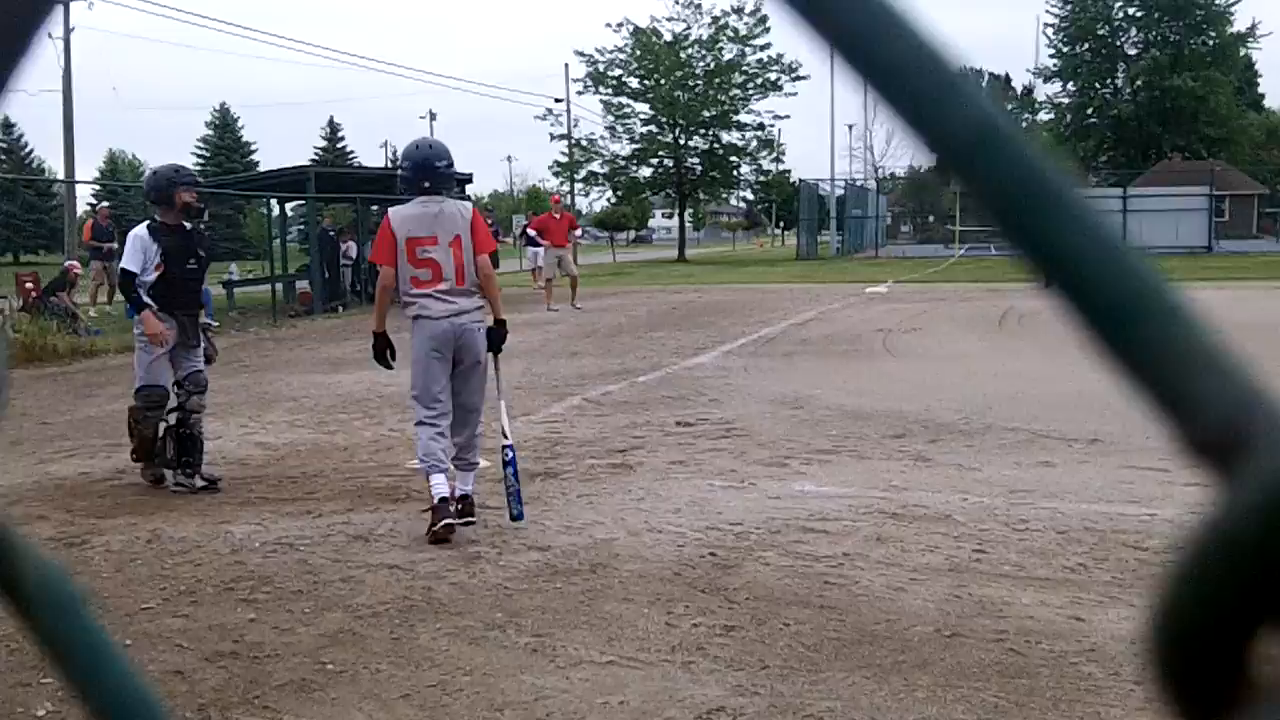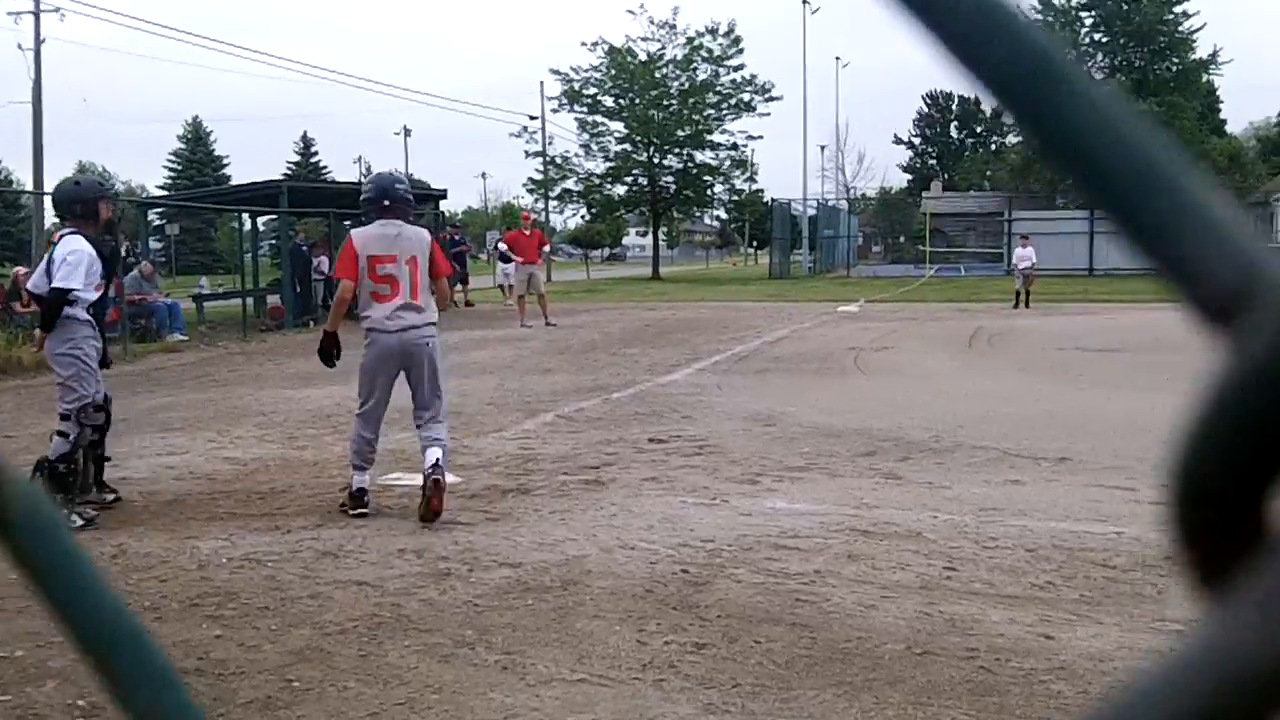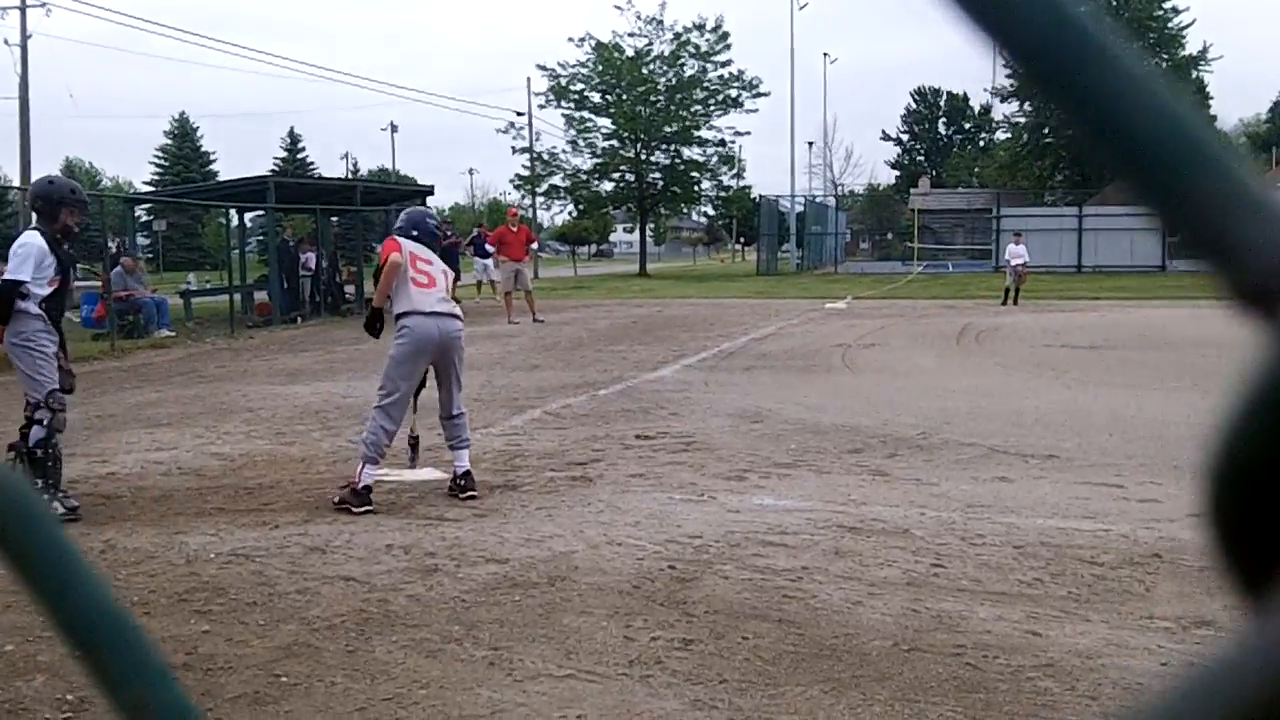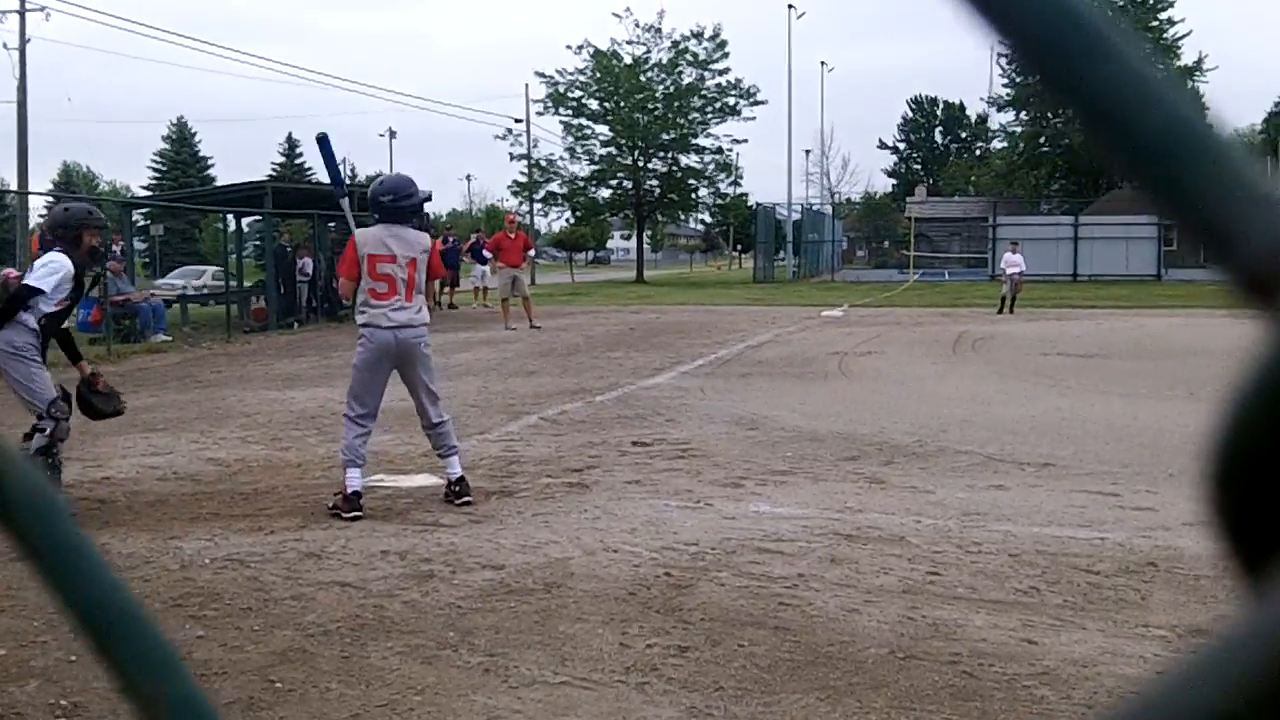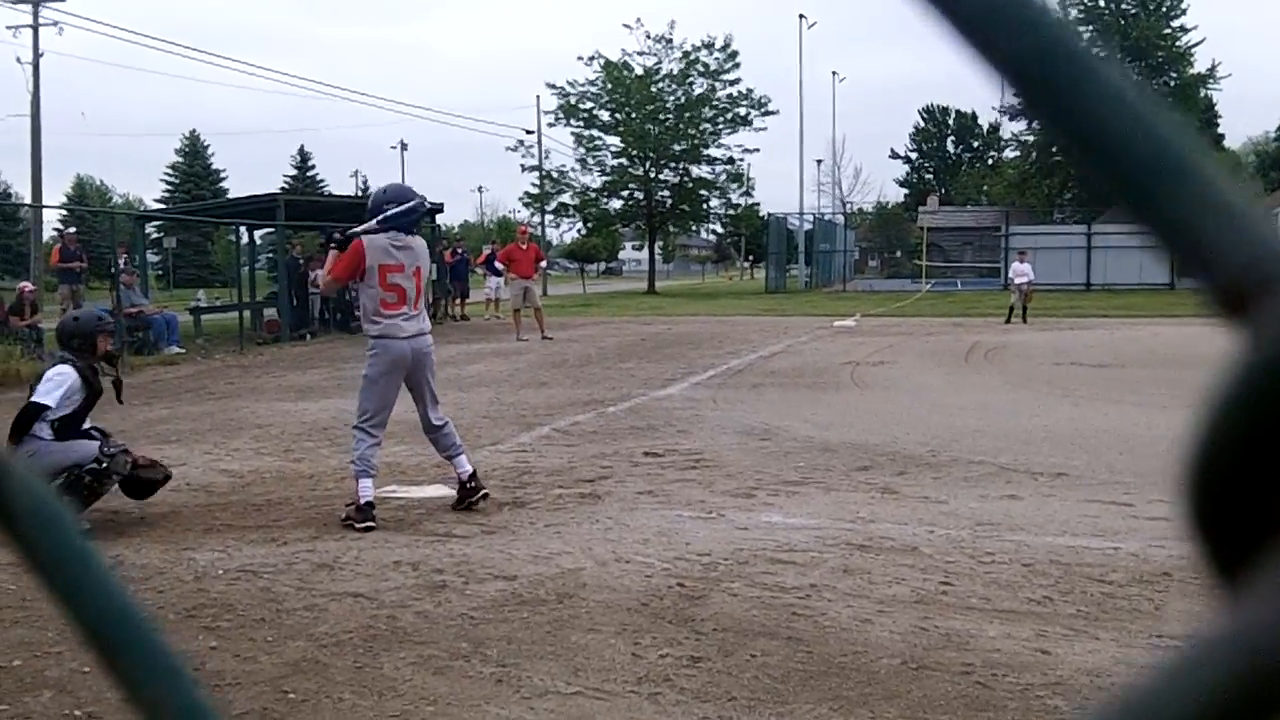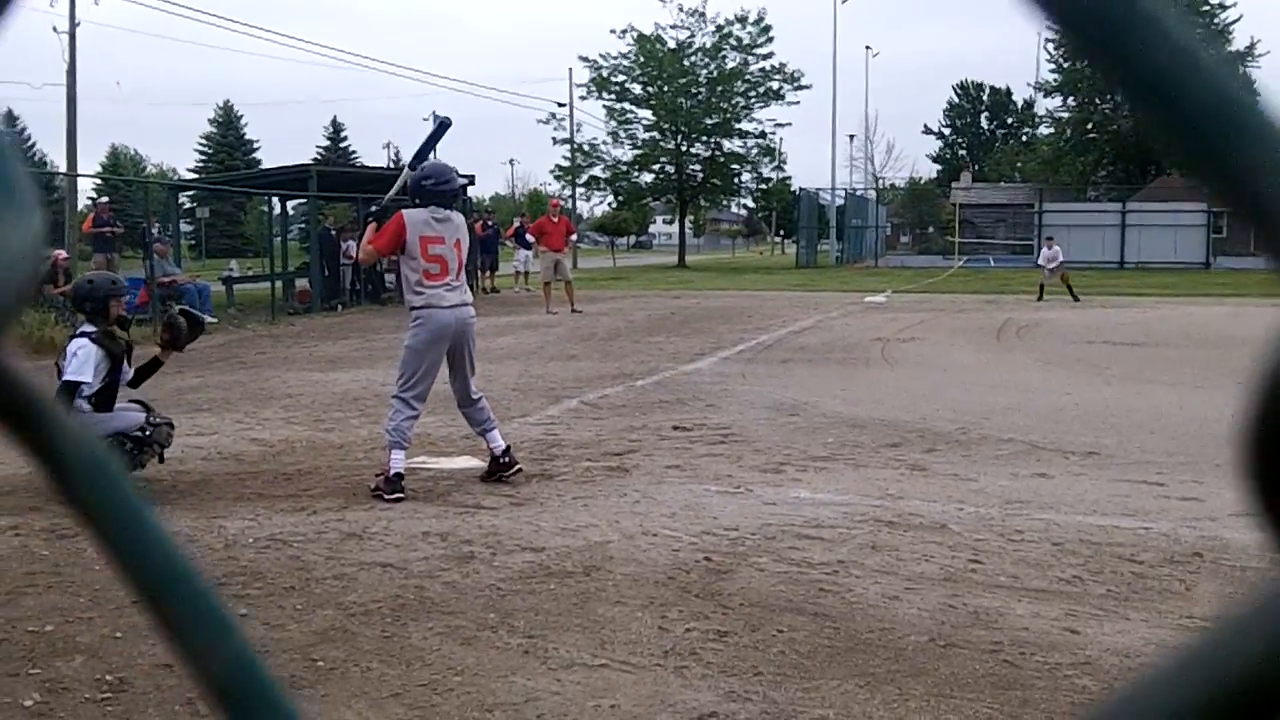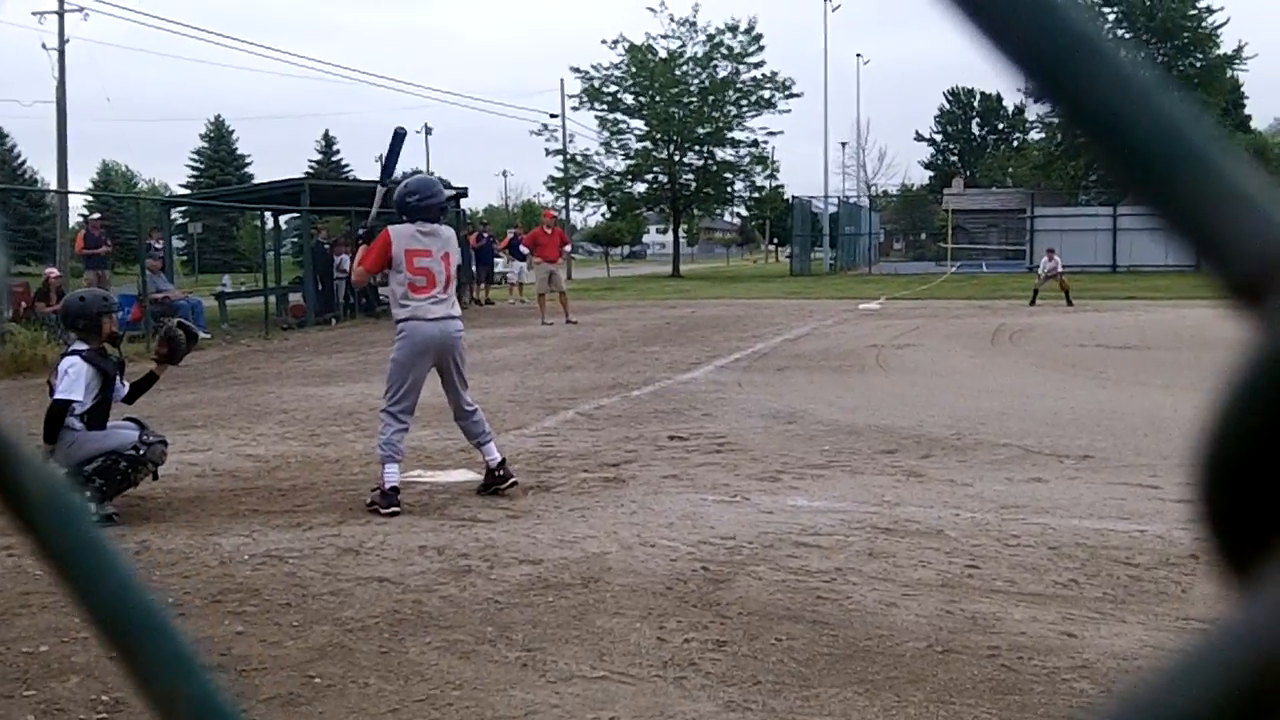
dt=0.7s
person 1, frame 1
left shoulder: (396, 219)
right shoulder: (468, 213)
left elbow: (386, 281)
right elbow: (486, 271)
left wrist: (379, 331)
right wrist: (499, 320)
left hip: (428, 325)
right hip: (469, 322)
left knee: (431, 417)
right knee: (467, 415)
left ankle: (442, 497)
right ankle: (463, 496)
person 1, frame 2
left shoulder: (358, 238)
right shoulder: (423, 238)
left elbow: (345, 293)
right elbow: (443, 294)
left wrist: (329, 332)
left hip: (381, 338)
right hip: (422, 335)
left knee: (368, 416)
right knee: (430, 414)
left ankle: (359, 491)
right ankle: (434, 468)
person 1, frame 3
left shoulder: (396, 244)
right shoulder: (441, 265)
left elbow: (392, 264)
left wrist: (376, 307)
right wrist: (421, 374)
left hip: (416, 326)
right hip: (452, 326)
left knee: (389, 406)
right knee: (452, 405)
left ankle: (362, 487)
right ankle: (463, 475)
person 1, frame 4
left shoulder: (360, 239)
right shoulder: (423, 242)
left elbow: (345, 292)
left hip: (375, 335)
right hip: (414, 334)
left knee: (358, 415)
right knee: (432, 410)
left ankle: (352, 493)
right ankle: (456, 481)
person 1, frame 5
left shoulder: (364, 246)
right shoulder: (421, 247)
left elbow: (328, 286)
left wrist: (334, 249)
left hip: (386, 346)
right hip: (421, 342)
left knee: (368, 426)
right knee: (434, 417)
left ankle: (364, 504)
right ankle: (469, 481)
person 1, frame 6
left shoulder: (406, 220)
right shoulder: (459, 221)
left elbow: (365, 257)
left wrist: (372, 222)
left hip: (429, 317)
right hip: (464, 314)
left knee: (408, 397)
right knee: (467, 391)
left ankle: (393, 476)
right ankle: (502, 456)
person 1, frame 7
left shoulder: (392, 235)
right shoulder: (449, 235)
left elbow: (358, 278)
left wrist: (364, 243)
left hip: (414, 331)
right hip: (451, 328)
left knee: (396, 412)
right knee: (462, 403)
left ankle: (389, 489)
right ankle: (497, 468)
person 2, frame 1
left shoulder: (197, 236)
right shoulder: (143, 235)
right elbow: (127, 281)
left wrist: (197, 323)
right wrist: (146, 317)
left hip: (188, 324)
right hip: (155, 323)
left knee: (194, 394)
right knee: (152, 397)
left ankle: (188, 469)
right ankle: (146, 456)
person 2, frame 2
left shoulder: (65, 244)
right shoulder: (80, 247)
left elbow: (35, 290)
right elbow: (59, 295)
left wrist: (50, 328)
right wrist: (45, 330)
left hip: (79, 339)
right hip: (75, 338)
left knee: (98, 410)
right knee: (75, 418)
left ankle: (86, 487)
right ankle: (59, 501)
person 2, frame 3
left shoulder: (53, 245)
right shoulder: (33, 241)
left wrist: (59, 348)
left hip: (43, 334)
right hip: (29, 333)
left knee: (41, 407)
right knee: (49, 407)
left ankle: (36, 484)
right ankle: (44, 491)
person 2, frame 4
left shoulder: (68, 267)
right shoulder: (61, 263)
left elbow: (59, 326)
left wrist: (83, 366)
left hip: (28, 347)
left knee: (55, 405)
right knee: (54, 412)
person 2, frame 5
left shoulder: (85, 374)
right shoulder: (66, 373)
left elbow: (80, 430)
right elbow: (29, 413)
right wrist: (12, 454)
left hip: (52, 448)
right hip: (35, 451)
right knee: (115, 456)
person 2, frame 6
left shoulder: (109, 339)
right shoulder: (87, 344)
left elbow: (132, 380)
right elbow: (66, 393)
left wrist: (164, 354)
left hip: (94, 416)
right hip: (79, 422)
left knee: (141, 410)
person 2, frame 7
left shoulder: (100, 358)
right shoulder: (79, 362)
left elbow: (127, 396)
right elbow: (57, 410)
left wrist: (160, 367)
right wrist: (49, 453)
left hip: (84, 435)
right hip: (70, 442)
left knee: (135, 429)
right knee: (152, 446)
left ankle: (85, 483)
right ankle: (87, 497)
